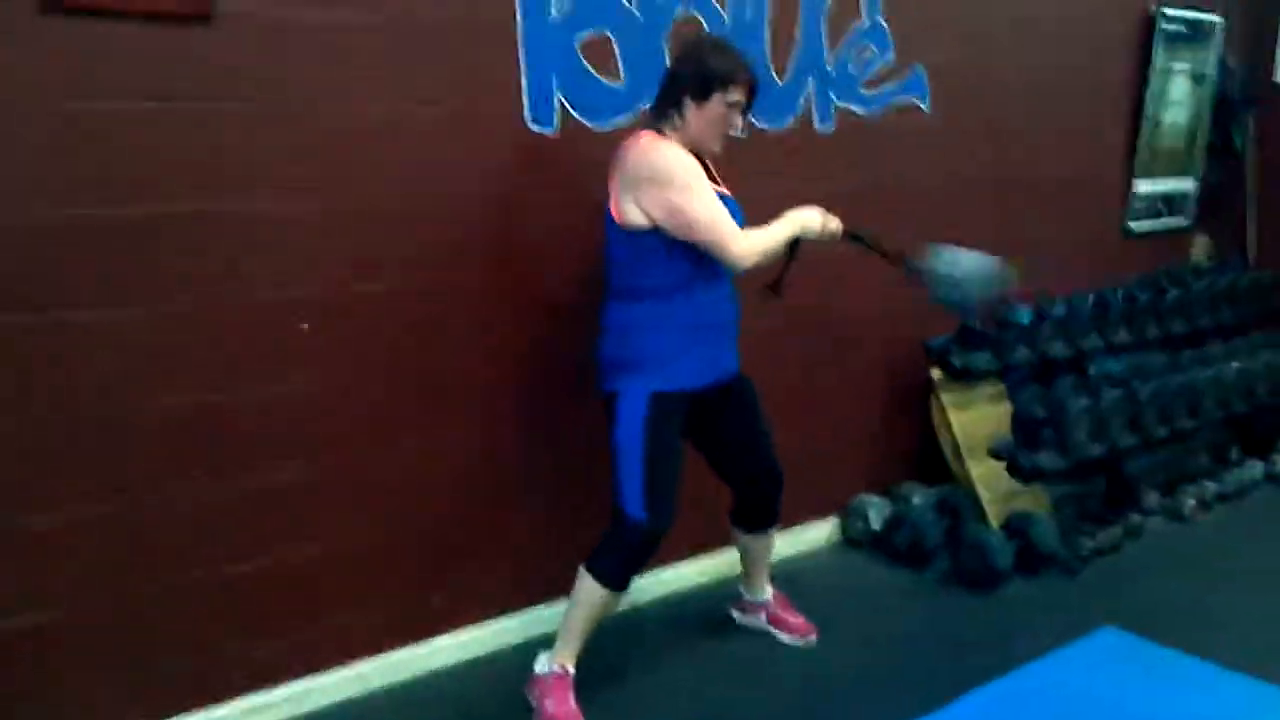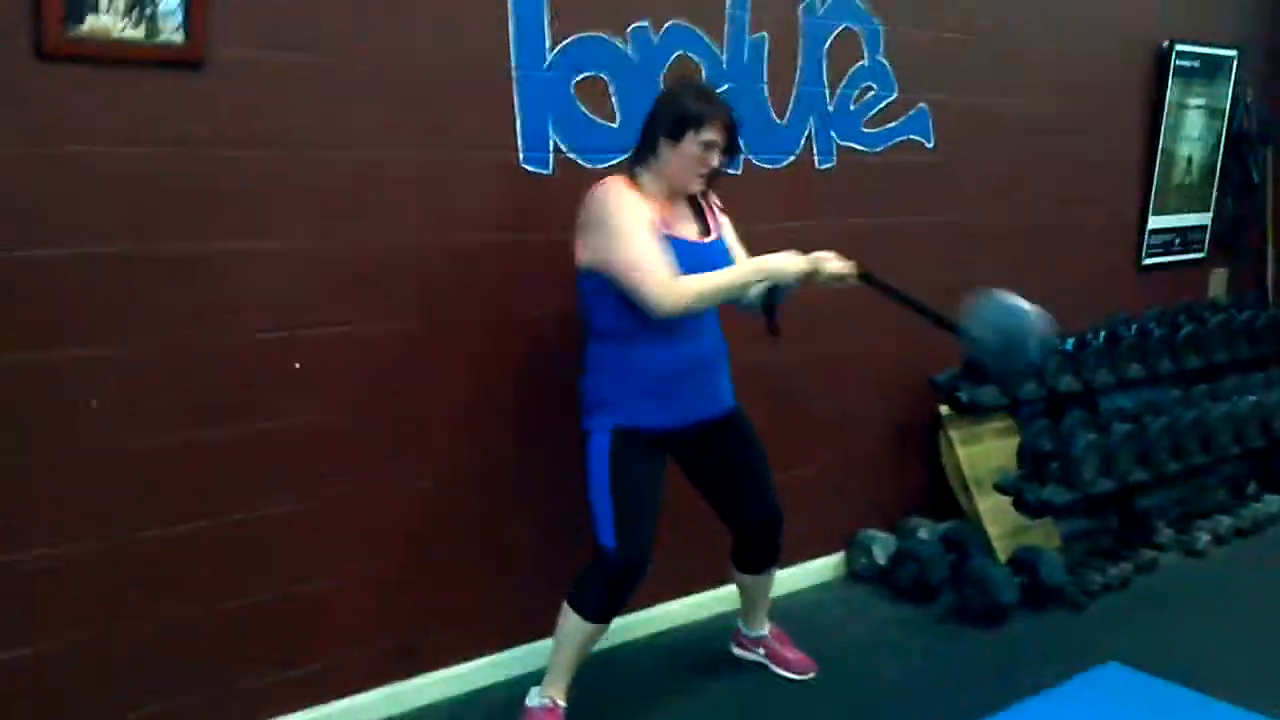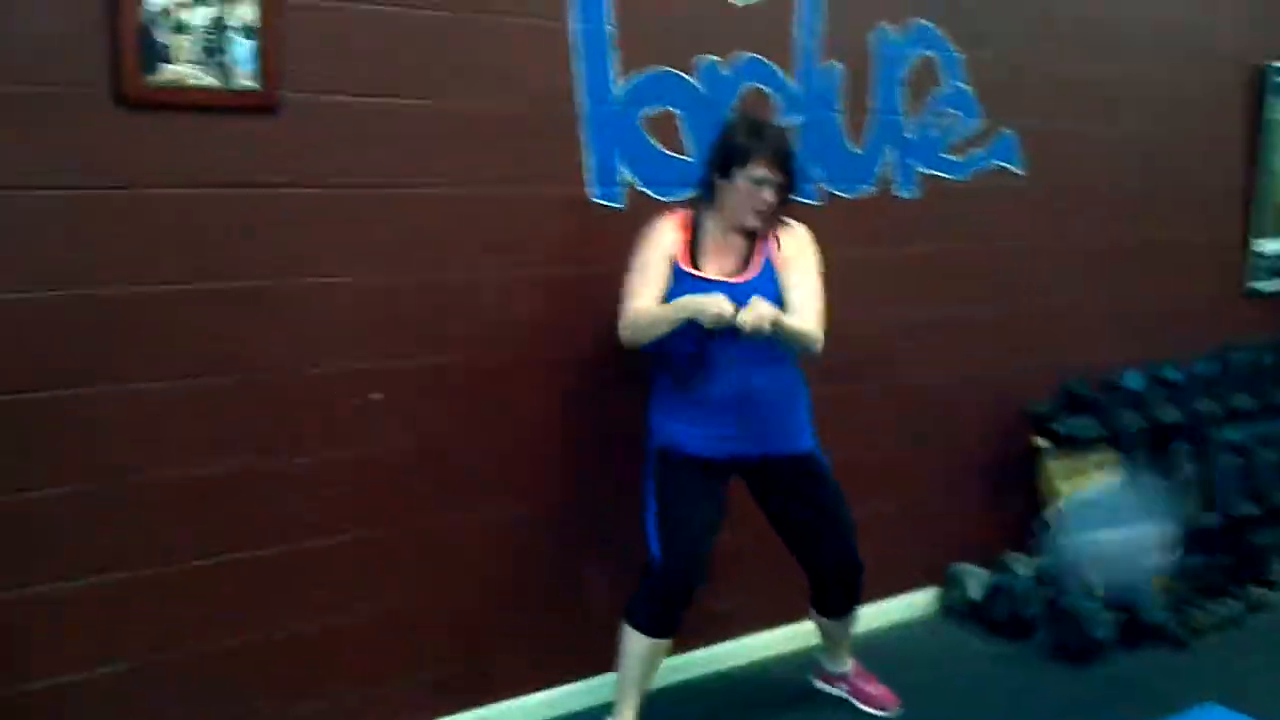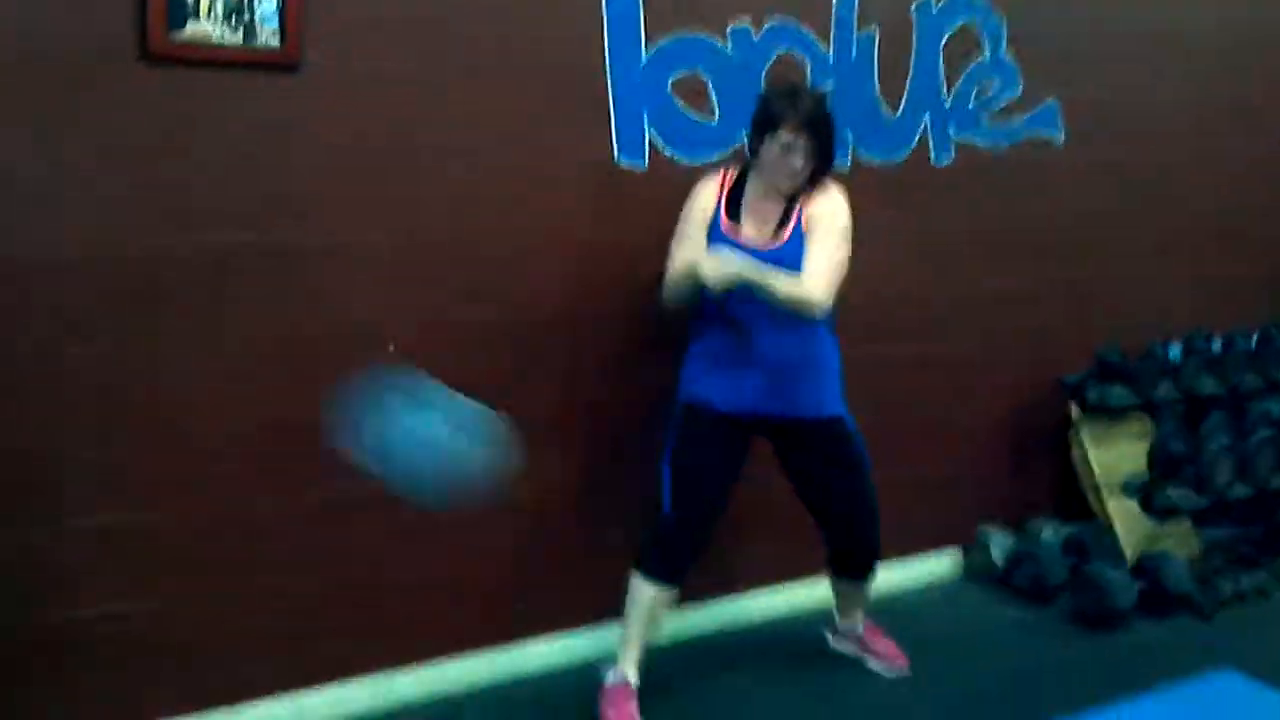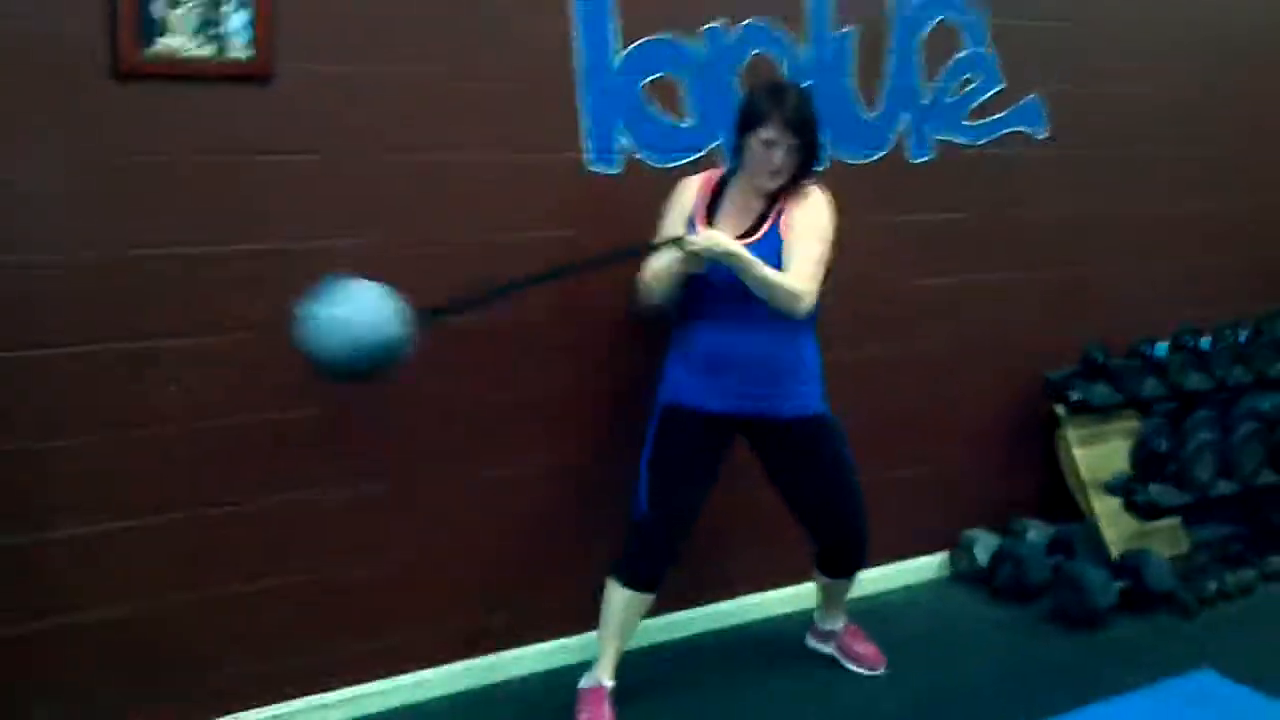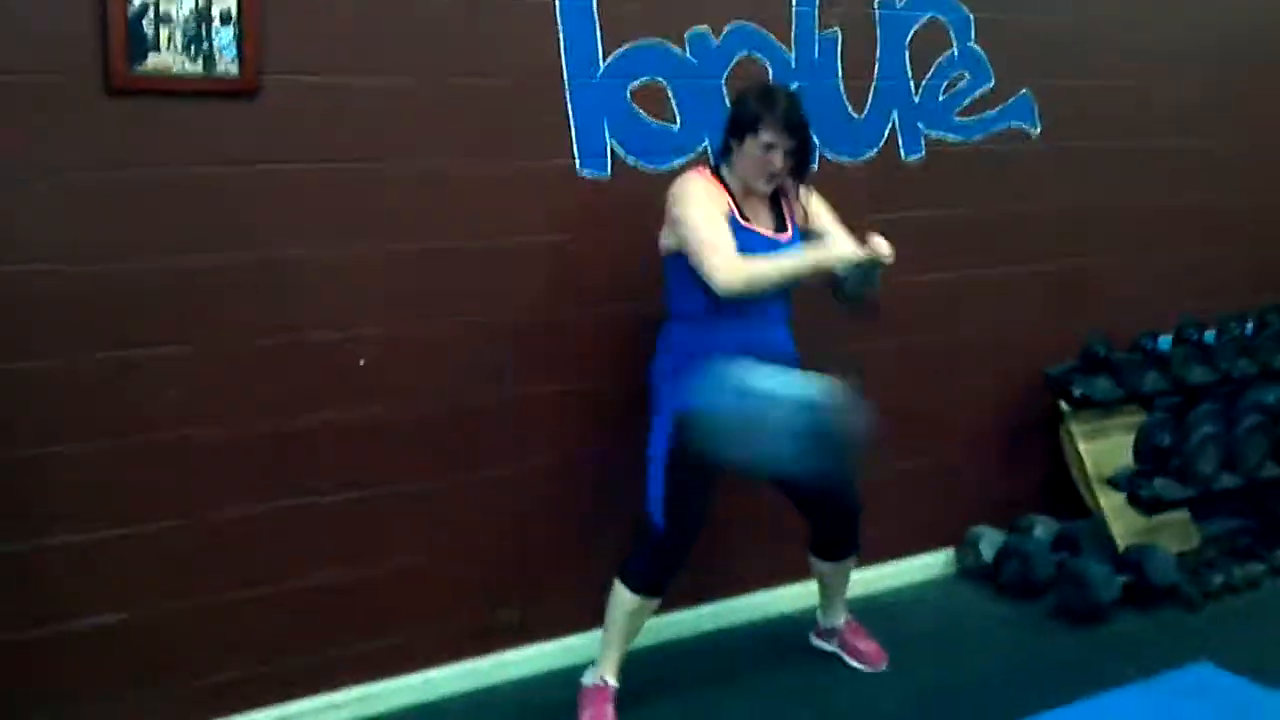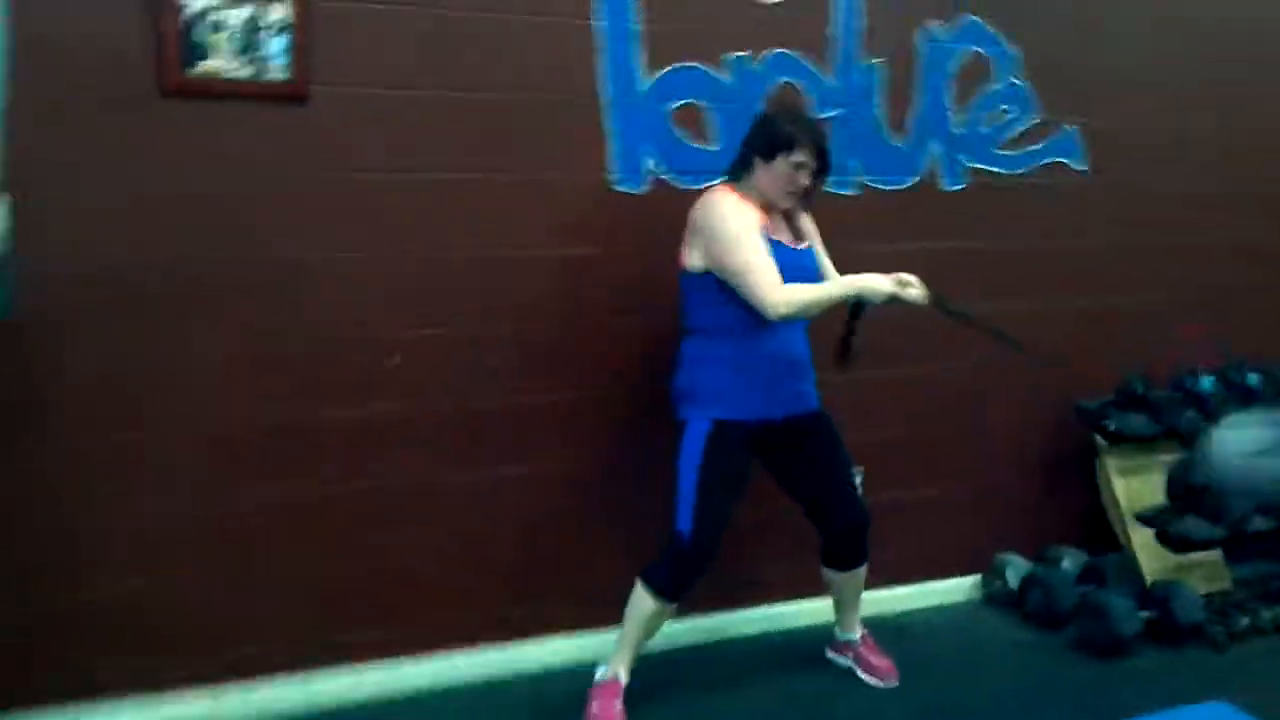
dt=0.2s
person 1, frame 1
left shoulder: (692, 160)
right shoulder: (654, 157)
left elbow: (720, 253)
right elbow: (736, 252)
left wrist: (799, 228)
right wrist: (793, 222)
left hip: (712, 367)
right hip: (650, 376)
left knee: (762, 480)
right knee: (643, 525)
left ankle: (756, 597)
person 1, frame 2
left shoulder: (709, 205)
right shoulder: (614, 199)
left elbow: (743, 291)
right elbow: (665, 296)
left wrist: (802, 270)
right wrist: (761, 266)
left hip: (705, 404)
right hip: (626, 415)
left knee: (761, 519)
right knee: (622, 560)
left ankle: (756, 632)
person 1, frame 3
left shoulder: (790, 239)
right shoulder: (669, 234)
left elbow: (810, 333)
right elbow: (632, 329)
left wrist: (772, 319)
right wrist: (693, 306)
left hip: (779, 436)
right hip: (688, 439)
left knee: (839, 562)
right knee: (670, 576)
left ankle: (838, 668)
person 1, frame 4
left shoulder: (828, 204)
right shoulder: (713, 193)
left elbow: (815, 299)
right elbow: (673, 291)
left wrist: (746, 272)
right wrist: (701, 273)
left hip: (807, 397)
right hip: (716, 392)
left knee: (858, 529)
right knee: (679, 531)
left ankle: (851, 626)
person 1, frame 5
left shoulder: (809, 202)
right shoulder: (697, 192)
left elbow: (799, 299)
right elbow: (650, 294)
left wrist: (732, 254)
right wrist: (676, 258)
left hip: (790, 399)
right hip: (697, 396)
left knee: (845, 526)
right knee: (655, 534)
left ankle: (830, 627)
person 1, frame 6
left shoulder: (795, 198)
right shoulder: (695, 191)
left elbow: (838, 261)
right elbow: (729, 280)
left wrist: (871, 253)
right wrist: (821, 255)
right hip: (694, 396)
left knee: (838, 507)
right knee: (666, 538)
left ankle: (833, 623)
person 1, frame 7
left shoulder: (794, 217)
right shoulder: (720, 210)
left elbow: (825, 291)
right elbow: (774, 302)
left wrist: (882, 287)
right wrist: (862, 285)
left hip: (791, 404)
right hip: (720, 409)
left knee: (846, 518)
right knee: (690, 547)
left ankle: (849, 636)
